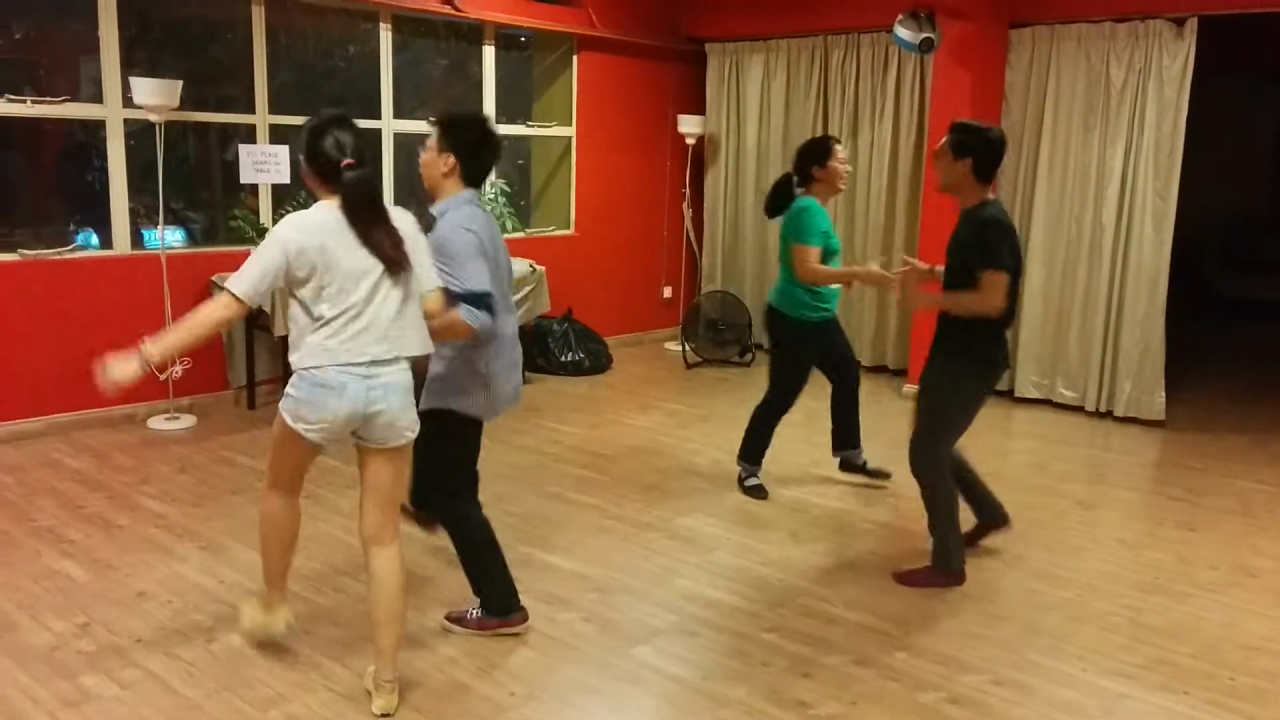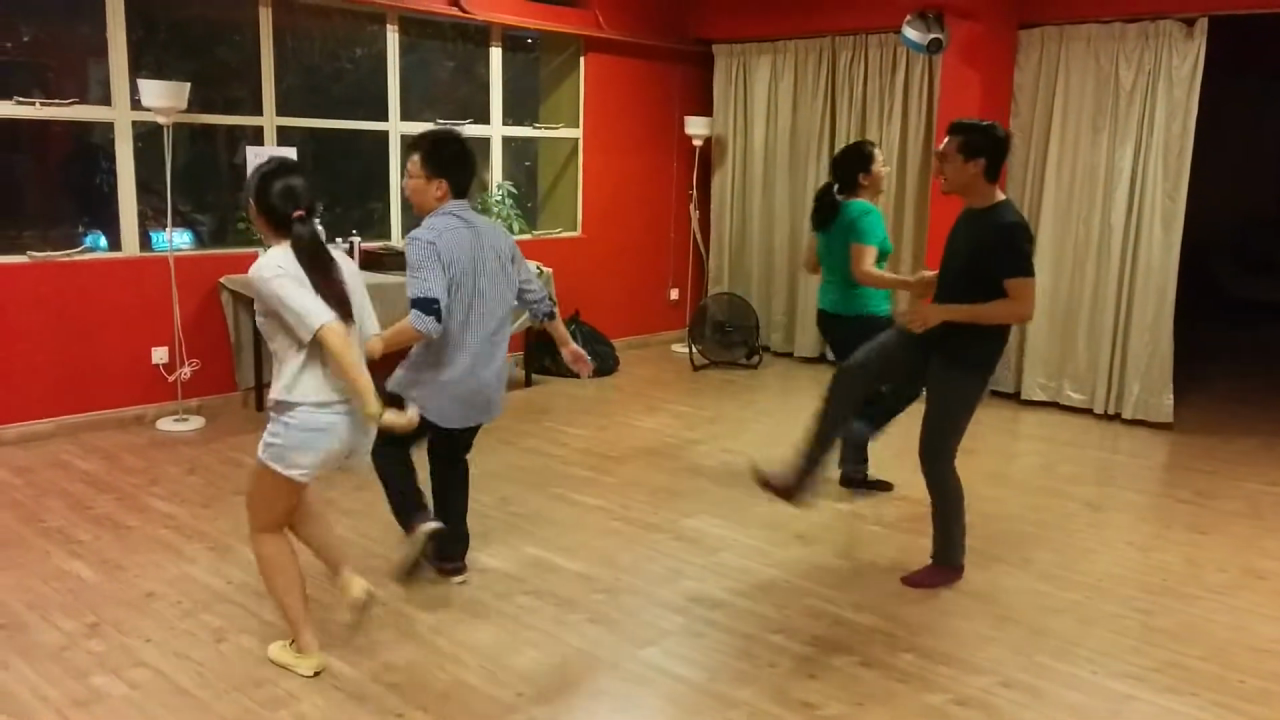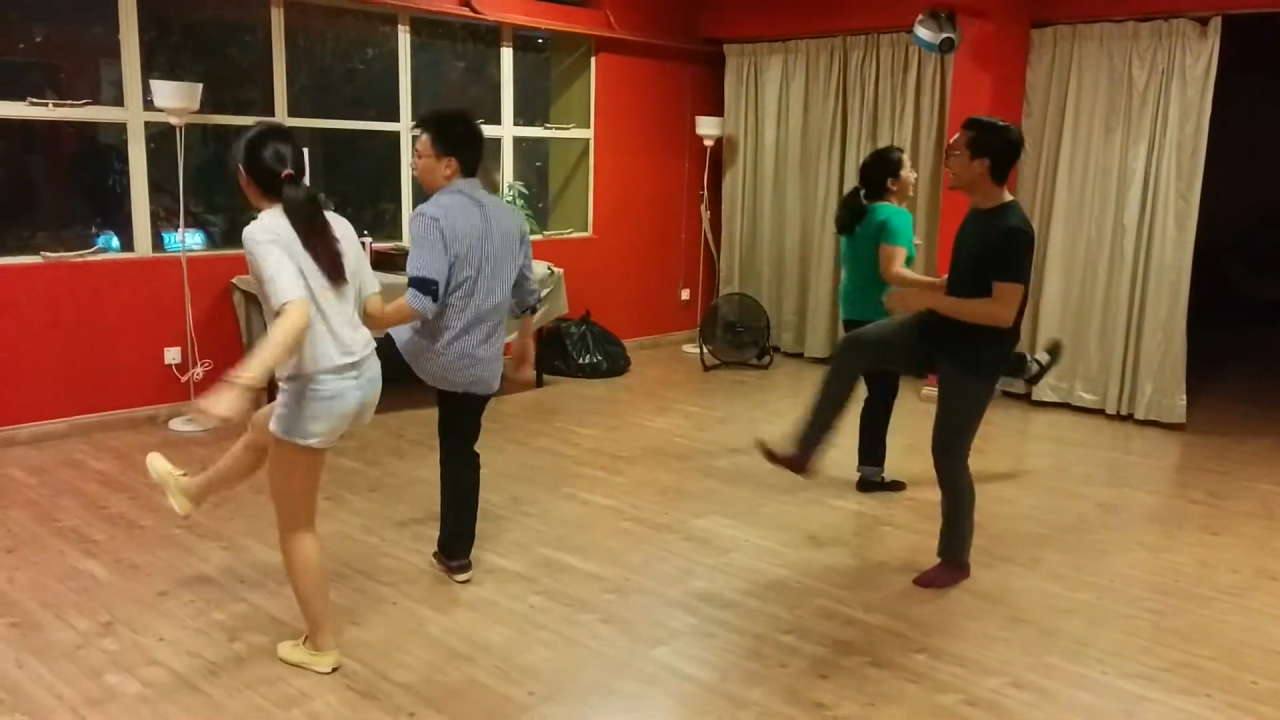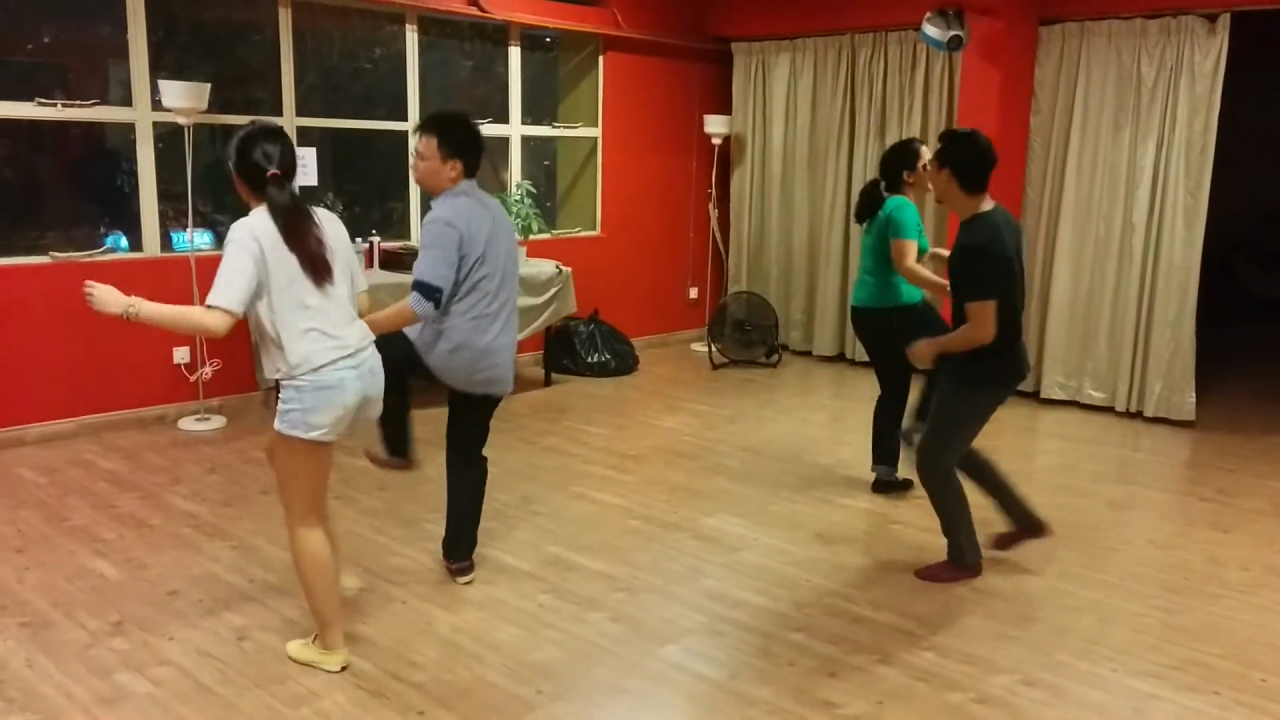
dt=0.3s
person 1, frame 1
left shoulder: (298, 230)
right shoulder: (402, 224)
left elbow: (230, 304)
right elbow: (433, 307)
left wrist: (145, 357)
left hip: (324, 386)
right hip: (392, 389)
left knee: (281, 485)
right knee: (381, 536)
left ankle: (272, 606)
person 1, frame 2
left shoulder: (267, 271)
right shoulder: (335, 261)
left elbow: (333, 335)
right elbow: (366, 340)
left wrist: (373, 409)
left hip: (307, 421)
right hip: (351, 419)
left knee: (264, 525)
right knee: (288, 501)
left ankle: (305, 648)
right ankle: (348, 581)
person 1, frame 3
left shoulder: (263, 233)
right shoulder: (337, 224)
left elbow: (294, 314)
left wrist: (240, 382)
left hip: (322, 388)
right hip: (365, 373)
left knee: (293, 522)
right knee: (262, 427)
left ankle: (320, 645)
right ankle: (192, 491)
person 1, frame 4
left shoulder: (249, 233)
right shoulder: (327, 221)
left elbow: (220, 319)
left wrist: (127, 305)
left hip: (314, 384)
right hip: (366, 367)
left knee: (300, 522)
right knee: (286, 458)
left ankle: (331, 644)
right ankle: (328, 575)
person 2, frame 1
left shoulder: (455, 229)
right shoulder: (473, 216)
left elbow: (476, 317)
left hip: (469, 374)
right hip: (485, 368)
left knee: (451, 490)
left ankle: (502, 608)
right ankle: (426, 506)
person 2, frame 2
left shoulder: (426, 239)
right shoulder: (496, 234)
left elbow: (427, 321)
right elbow: (535, 296)
left wrist: (380, 344)
right wrist: (566, 344)
left hip: (436, 382)
right hip: (487, 385)
left knee: (388, 446)
right knee: (451, 459)
left ankle: (420, 522)
right ankle: (450, 555)
person 2, frame 3
left shoulder: (432, 215)
right shoulder: (510, 216)
left elbow: (422, 301)
right elbow: (526, 294)
left wrist: (367, 318)
right wrist: (525, 345)
left hip: (431, 350)
right hip: (483, 363)
left knee: (370, 352)
right knee: (460, 449)
right ankle: (456, 553)
person 2, frame 4
left shoulder: (444, 220)
right shoulder: (494, 212)
left elbow: (427, 304)
left wrist: (363, 324)
left hip: (455, 349)
right hip: (495, 358)
left knee: (384, 353)
right knee: (468, 451)
left ankle: (397, 448)
right ankle: (460, 556)
person 3, frame 1
left shoulder: (987, 224)
right shoulder: (980, 217)
left elbow: (993, 302)
left wrist: (930, 297)
right wrist: (933, 273)
left hip: (972, 360)
right hip: (955, 353)
left knee: (927, 454)
right knee: (937, 446)
left ankle: (948, 564)
right ankle: (990, 514)
person 3, frame 2
left shoulder: (1010, 226)
right shoulder: (968, 215)
left elbow: (1024, 305)
left wrist: (945, 311)
right wrist: (929, 284)
left hip: (966, 357)
right hip: (928, 335)
left knee: (935, 455)
right knee: (849, 378)
left ankle: (948, 561)
right ankle: (799, 479)
person 3, frame 3
left shoulder: (1012, 230)
right shoulder: (977, 214)
left elbow: (1004, 312)
left wrist: (927, 300)
right wrist: (930, 295)
left hip: (975, 357)
right hip: (935, 332)
left knee: (949, 455)
right knee: (854, 348)
left ankle: (955, 561)
right ankle: (803, 452)
person 3, frame 4
left shoulder: (974, 243)
right shoulder: (999, 221)
left elbow: (982, 331)
left wrist: (930, 349)
left hip: (980, 372)
right hip: (1003, 363)
left knee: (932, 458)
right knee: (952, 445)
left ankle: (964, 559)
right ankle: (1024, 520)
person 4, frame 1
left shoulder: (812, 207)
right shoulder: (806, 211)
right elbow: (807, 272)
left wrist: (852, 273)
right wrist: (861, 274)
left hip: (819, 317)
right hip: (794, 319)
left knee: (847, 376)
right knee: (782, 396)
left ankle: (851, 457)
right ankle: (748, 467)
person 4, frame 2
left shoulder: (830, 213)
right shoulder: (866, 214)
left elbow: (810, 265)
right elbow: (862, 272)
right wrist: (907, 283)
left hip: (832, 315)
right hip: (862, 318)
right knee: (906, 385)
left ankle: (854, 469)
right ankle: (856, 433)
person 4, frame 3
left shoulder: (857, 215)
right shoulder: (892, 216)
right elbow: (891, 272)
right wrist: (939, 285)
left hip: (855, 319)
right hip: (885, 319)
left knee: (880, 394)
left ankle: (870, 473)
right ankle: (1030, 367)
person 4, frame 4
left shoulder: (884, 207)
right shoulder: (900, 209)
right elbow: (906, 268)
left wrist: (940, 253)
right wrist: (951, 289)
left hip: (868, 309)
right hip: (893, 309)
left knee: (894, 387)
left ankle: (886, 473)
right ankle: (915, 429)
